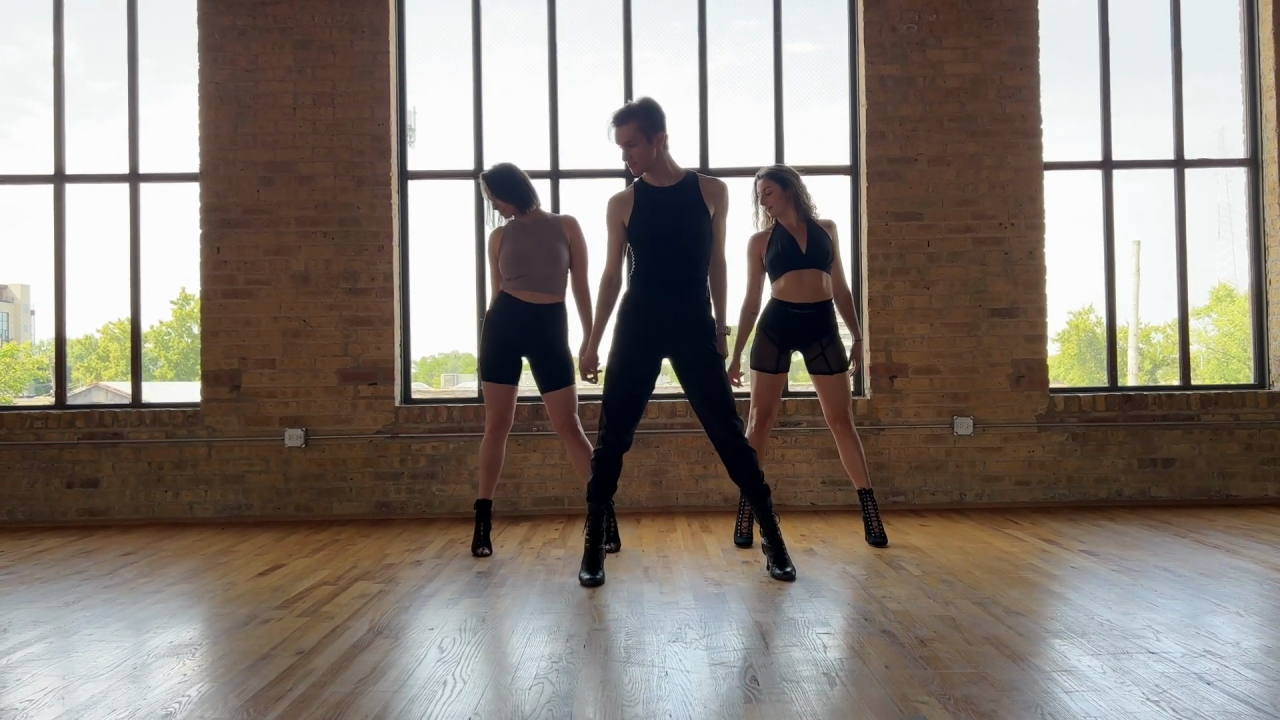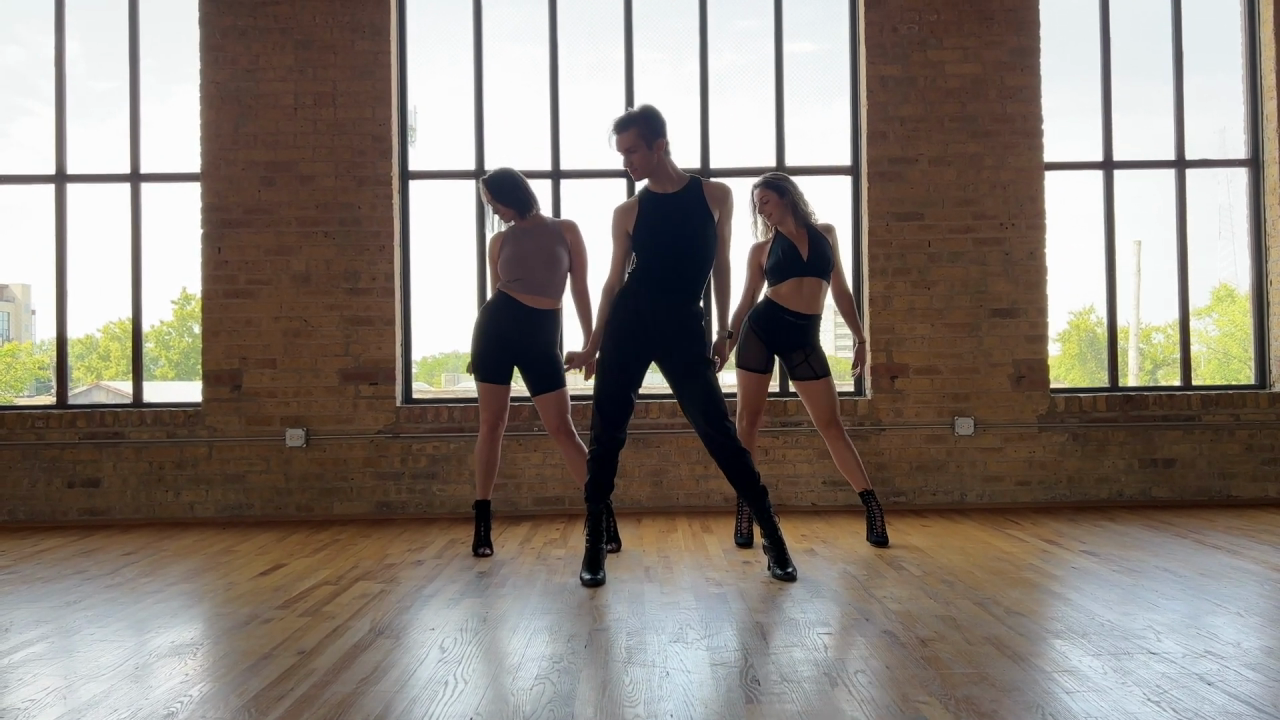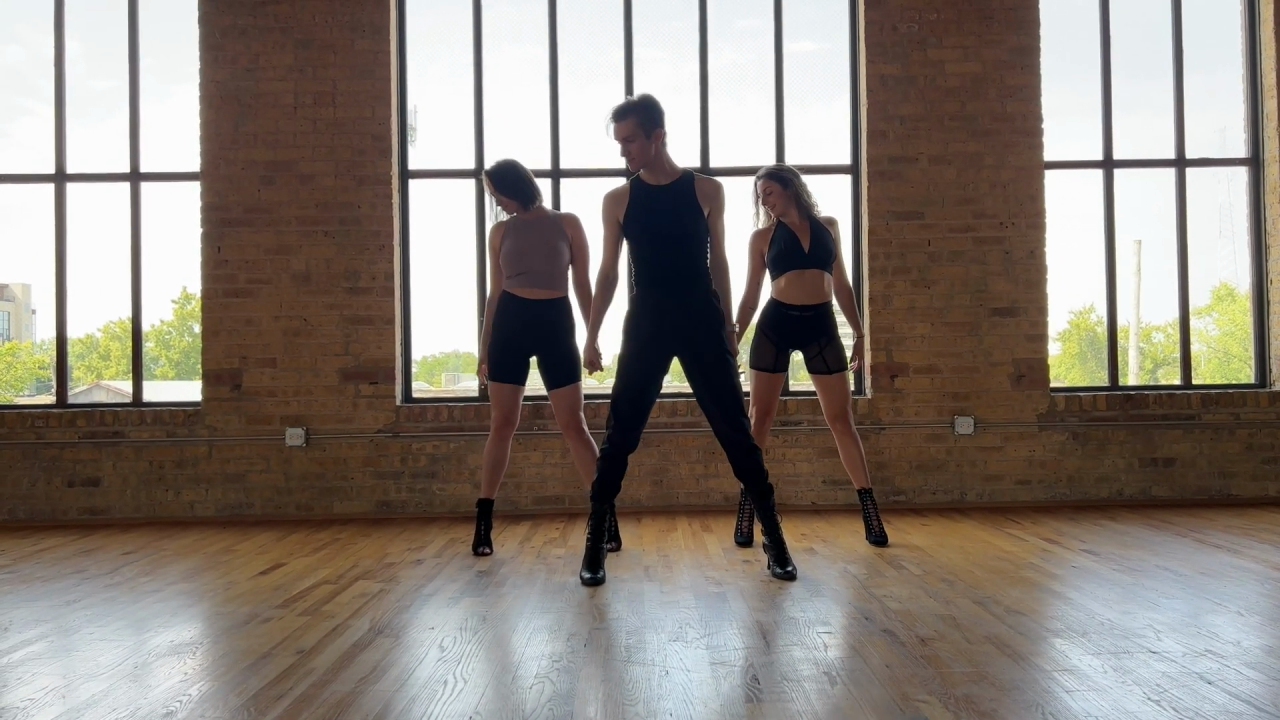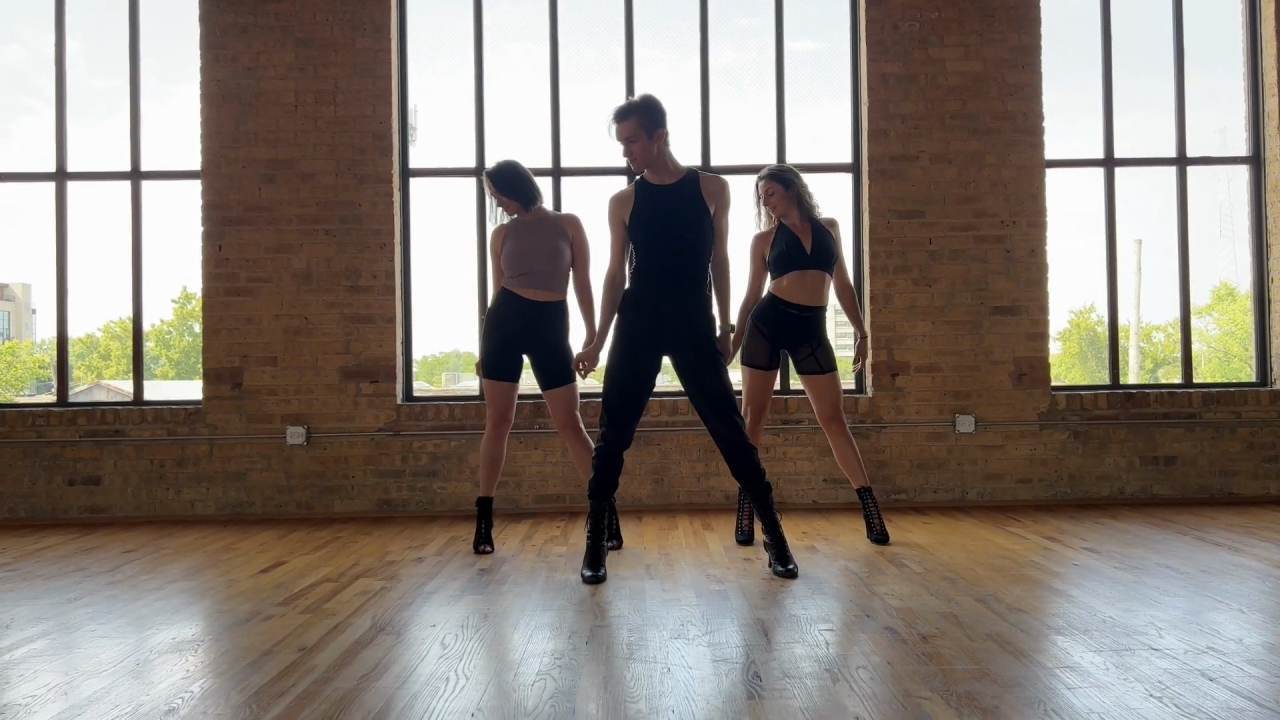
dt=0.4s
person 1, frame 1
left shoulder: (711, 191)
right shoulder: (622, 203)
left elbow: (716, 262)
right elbow: (612, 275)
left wrist: (720, 327)
right wrist: (592, 342)
left hip: (693, 321)
right hip: (638, 321)
left knee: (727, 430)
right knee: (614, 432)
left ankle: (772, 536)
right ankle: (594, 543)
person 1, frame 2
left shoulder: (715, 195)
right shoulder: (628, 213)
left elbow: (721, 265)
right elbow: (615, 280)
left wrist: (723, 331)
right wrist: (592, 346)
left hip: (684, 326)
right hip: (630, 322)
left knee: (718, 431)
right knee: (607, 432)
left ankle: (772, 536)
right ankle: (594, 544)
person 1, frame 3
left shoulder: (707, 190)
right shoulder: (617, 200)
left elbow: (717, 259)
right elbow: (608, 271)
left wrist: (729, 325)
right wrist: (591, 337)
left hip: (701, 319)
right hip: (646, 320)
left knee: (733, 429)
right knee: (621, 431)
left ankle: (773, 536)
right ankle: (595, 542)
person 1, frame 4
left shoulder: (711, 189)
right shoulder: (623, 202)
left elbow: (719, 260)
right elbow: (616, 272)
left wrist: (725, 327)
right wrist: (598, 341)
left hip: (694, 319)
right hip: (638, 319)
left knee: (728, 427)
right knee: (614, 429)
left ankle: (774, 534)
right ankle: (595, 541)
person 2, frame 1
left shoulder: (565, 226)
right shoulder: (500, 235)
left elbow: (581, 285)
right elbow: (496, 291)
left wrist: (591, 338)
right wrist: (484, 345)
left hip: (549, 329)
right hip: (504, 325)
left knee: (568, 427)
right knee: (497, 425)
left ankle: (604, 516)
right ankle: (482, 523)
person 2, frame 2
left shoulder: (565, 230)
right shoulder: (500, 240)
left elbow: (580, 289)
right elbow: (496, 291)
left wrist: (591, 343)
right wrist: (478, 350)
left hip: (542, 335)
right hip: (498, 326)
left knee: (562, 430)
right knee: (491, 426)
left ankle: (604, 516)
right ankle: (482, 524)
person 2, frame 3
left shoulder: (567, 224)
right shoulder: (500, 232)
left elbow: (582, 283)
right elbow: (495, 289)
right wrist: (484, 345)
left hip: (555, 325)
right hip: (509, 323)
left knee: (574, 426)
right knee: (502, 425)
left ankle: (607, 515)
right ankle: (484, 523)
person 2, frame 4
left shoulder: (567, 224)
right shoulder: (502, 233)
left elbow: (582, 283)
right elbow: (497, 288)
left wrist: (593, 336)
right wrist: (484, 346)
left hip: (550, 327)
right hip: (506, 322)
left knee: (570, 425)
right knee: (498, 423)
left ankle: (607, 514)
right ankle: (483, 521)
person 3, frame 1
left shoulder: (826, 228)
right shoulder: (761, 240)
left elbow: (840, 287)
right elbow: (752, 299)
left wrist: (857, 336)
right wrist: (735, 353)
left hip: (822, 328)
right hip: (775, 327)
left knee: (841, 420)
right knee: (760, 419)
left ankle: (870, 511)
right ankle: (747, 511)
person 3, frame 2
left shoulder: (826, 233)
right shoulder: (761, 249)
left elbow: (840, 291)
right elbow: (745, 304)
left wrist: (860, 338)
left hip: (805, 339)
right hip: (762, 330)
left knee: (832, 426)
right knee: (748, 420)
left ankle: (873, 510)
right ankle: (744, 513)
person 3, frame 3
left shoulder: (828, 226)
right shoulder: (762, 237)
left elbow: (841, 285)
right elbow: (750, 296)
left wrist: (859, 332)
left hip: (822, 328)
right hip: (775, 326)
left knee: (841, 420)
right knee: (759, 418)
left ankle: (870, 511)
right ankle: (746, 511)
person 3, frame 4
left shoulder: (829, 227)
right shoulder: (764, 239)
left elbow: (843, 285)
right elbow: (752, 296)
left wrist: (861, 332)
right wrist: (731, 348)
left hip: (812, 332)
right hip: (767, 325)
left knee: (834, 420)
right knee: (753, 417)
left ankle: (870, 508)
right ankle: (745, 510)
